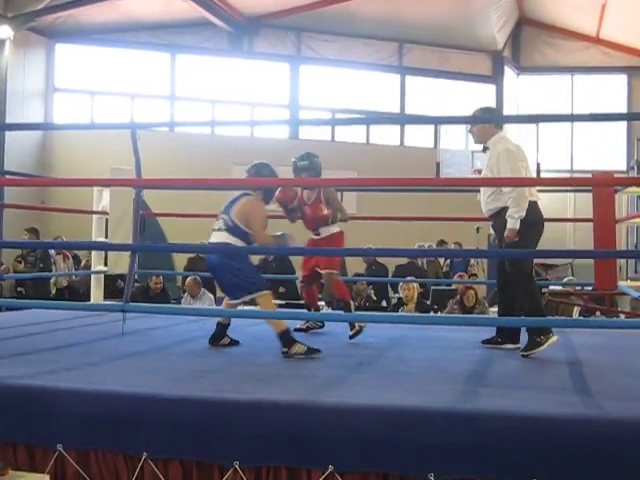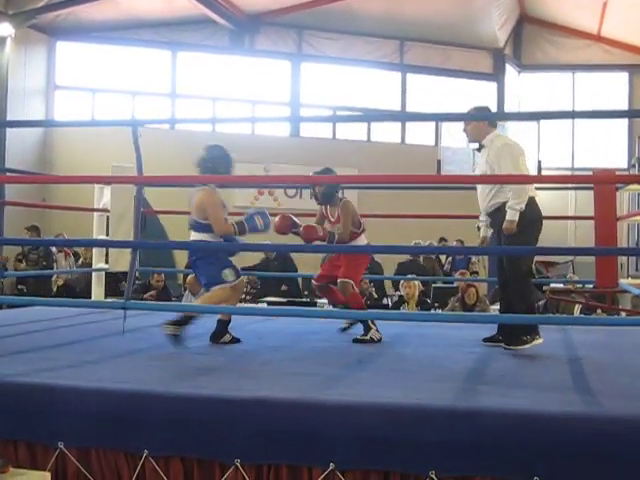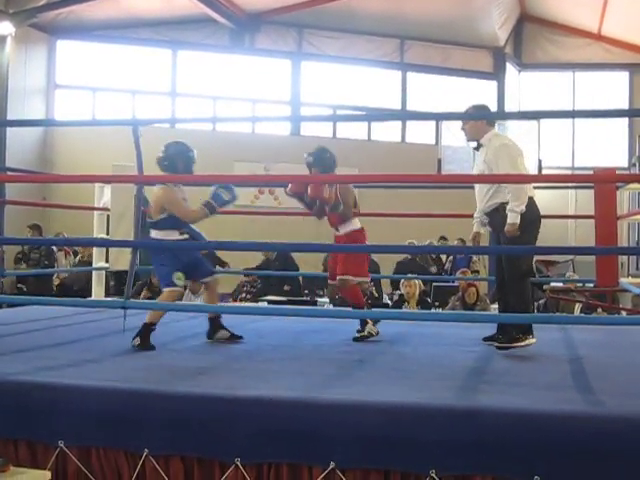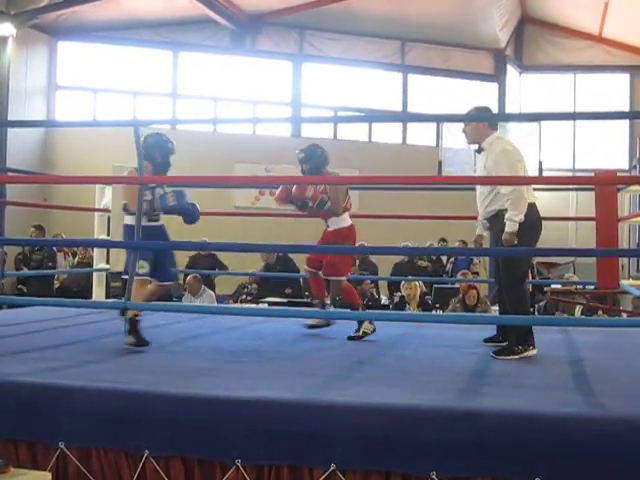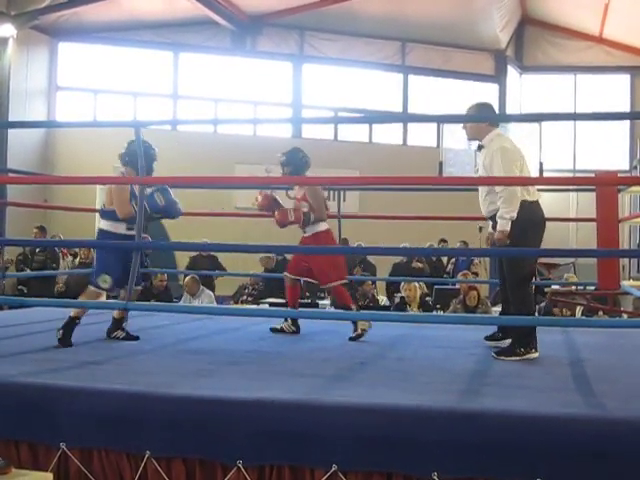
dt=0.2s
person 1, frame 1
left shoulder: (504, 149)
right shoulder: (494, 151)
left elbow: (517, 190)
left wrist: (512, 224)
right wrist: (497, 229)
left hip: (520, 219)
right hip: (508, 220)
left knee: (519, 275)
right knee: (506, 279)
left ankle: (541, 332)
right ankle: (507, 335)
person 1, frame 2
left shoulder: (502, 146)
right shoulder: (486, 152)
left elbow: (518, 182)
left wrist: (512, 216)
right wrist: (485, 229)
left hip: (519, 216)
right hip: (503, 218)
left knee: (517, 272)
right knee: (506, 276)
left ankle: (529, 331)
right ankle: (508, 332)
person 1, frame 3
left shoulder: (501, 146)
right shoulder: (483, 151)
left elbow: (517, 183)
right elbow: (486, 194)
left wrist: (514, 218)
right wrist: (477, 225)
left hip: (515, 218)
right hip: (501, 219)
left knee: (516, 272)
right knee: (504, 276)
left ankle: (522, 330)
right ankle: (507, 330)
person 1, frame 4
left shoulder: (502, 151)
right shoulder: (485, 153)
left elbow: (516, 191)
left wrist: (511, 227)
right wrist: (481, 228)
left hip: (517, 223)
right hip: (503, 223)
left knee: (513, 279)
right knee: (504, 279)
left ankle: (523, 341)
right ankle: (506, 332)
person 1, frame 5
left shoulder: (500, 147)
right shoulder: (489, 149)
left elbow: (509, 190)
left wrist: (502, 226)
right wrist: (494, 227)
left hip: (521, 219)
right hip: (513, 220)
left knee: (518, 280)
right knee: (508, 279)
left ankle: (526, 344)
right ankle: (507, 330)
person 2, frame 1
left shoulder: (238, 200)
right shoulder: (256, 206)
right elbow: (261, 239)
right wrist: (280, 241)
left hip: (216, 254)
right hip: (229, 255)
left knee: (236, 293)
right knee: (263, 296)
left ankle: (219, 335)
right ankle: (289, 344)
person 2, frame 2
left shoulder: (205, 191)
right shoulder: (210, 195)
right elbow: (221, 229)
right wrist: (247, 225)
left hip: (211, 248)
right hip: (205, 250)
left knee: (238, 284)
right knee: (222, 291)
left ankle: (221, 332)
right ankle: (178, 322)
person 2, frame 3
left shoulder: (175, 189)
right shoulder: (164, 191)
right elbow: (189, 216)
left wrist: (191, 233)
right wrist: (215, 202)
left hip: (182, 246)
right hip: (166, 249)
left knee: (209, 281)
right knee: (173, 292)
left ankle: (216, 329)
right ankle: (142, 335)
person 2, frame 4
left shoulder: (160, 178)
right shoulder: (134, 176)
left elbow: (162, 204)
right elbow: (134, 208)
left wrist: (182, 208)
right wrist: (161, 203)
left hip: (157, 233)
right hip: (137, 234)
left knee: (163, 283)
right knee: (142, 279)
left ankle: (129, 311)
right ankle: (133, 327)
person 2, frame 5
left shoulder: (135, 184)
right shoulder: (119, 182)
left elbow: (139, 213)
right elbow: (123, 212)
left wrist: (162, 210)
right wrist: (150, 204)
left hip: (128, 240)
right hip: (110, 240)
left knee: (134, 288)
right knee: (98, 288)
left ankle: (116, 327)
right ankle: (67, 328)
person 3, frame 1
left shoulder: (326, 191)
right shoulder: (300, 192)
left elbow: (344, 215)
right elbow: (293, 218)
left wrist: (327, 217)
right wrist: (286, 205)
left hip: (332, 238)
right hip: (315, 239)
left knee: (329, 275)
right knee: (306, 280)
left ankle: (354, 319)
right ankle: (315, 319)
person 3, frame 2
left shoulder: (345, 206)
right shoulder: (324, 208)
left elbow: (345, 237)
right elbow: (313, 233)
left wrist: (323, 234)
right wrist: (294, 226)
left hip: (359, 251)
right hip: (341, 251)
left knee: (344, 286)
right knee: (320, 284)
left ankle: (371, 328)
person 3, frame 3
left shoulder: (342, 185)
right shoulder: (323, 187)
left elbow: (347, 213)
right elbow: (319, 214)
left wrist: (327, 200)
right wrist: (303, 197)
left hip: (353, 237)
right hip: (340, 237)
left knee: (346, 281)
right knee: (335, 286)
left ankle: (369, 323)
right ankle: (367, 316)
person 3, frame 4
right shoulder: (316, 182)
left elbow: (336, 209)
right elbow: (312, 211)
left wrist: (315, 198)
right wrist: (295, 200)
left hip: (343, 233)
right hip: (330, 233)
left knee: (337, 280)
right knee: (311, 270)
left ankle: (365, 322)
person 3, frame 5
left shoulder: (312, 186)
right shoulder: (298, 188)
left elbow: (321, 215)
left wrist: (296, 218)
right wrist: (277, 207)
left hip: (321, 238)
right hip: (308, 238)
left knee: (331, 284)
right knee: (291, 276)
left ankle: (360, 321)
right ankle: (292, 323)
